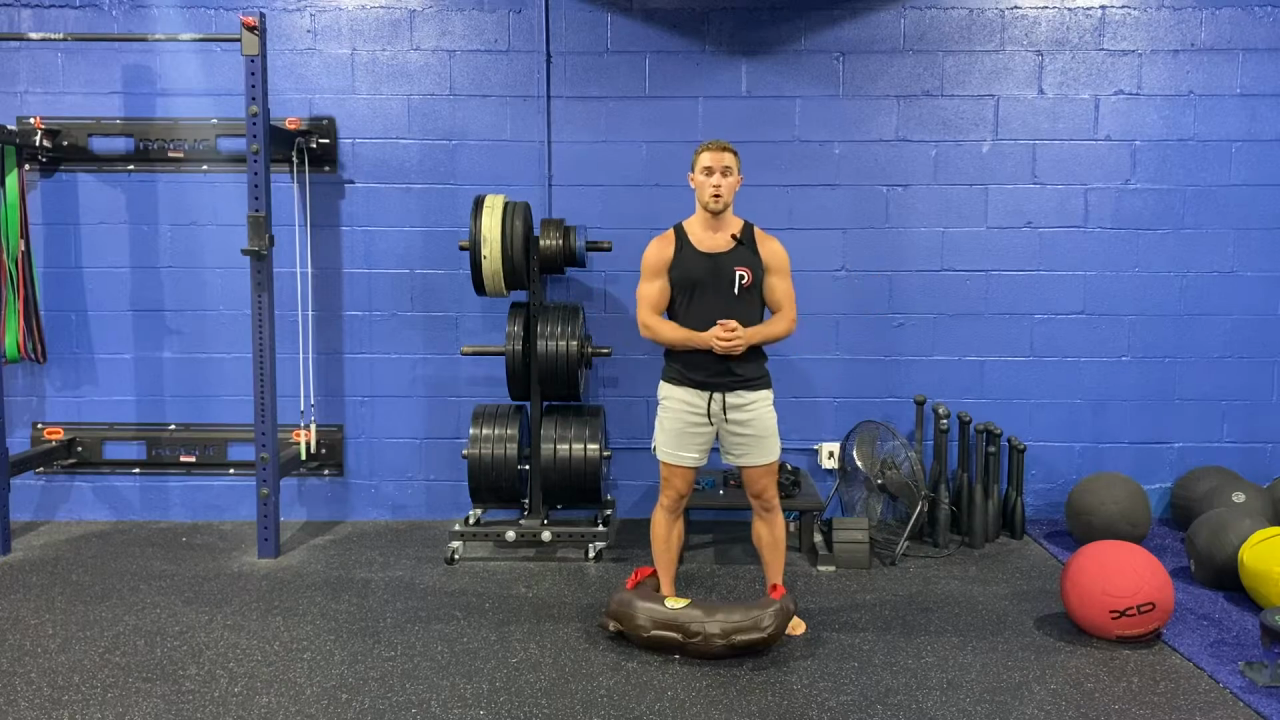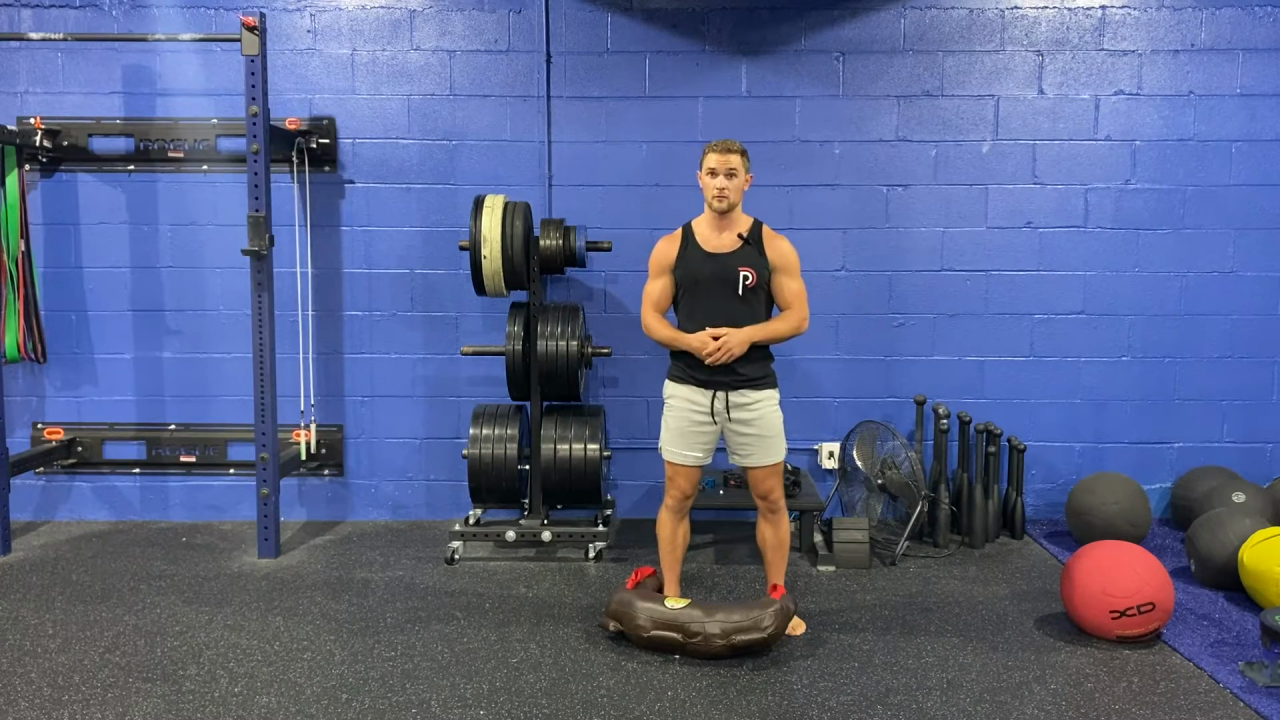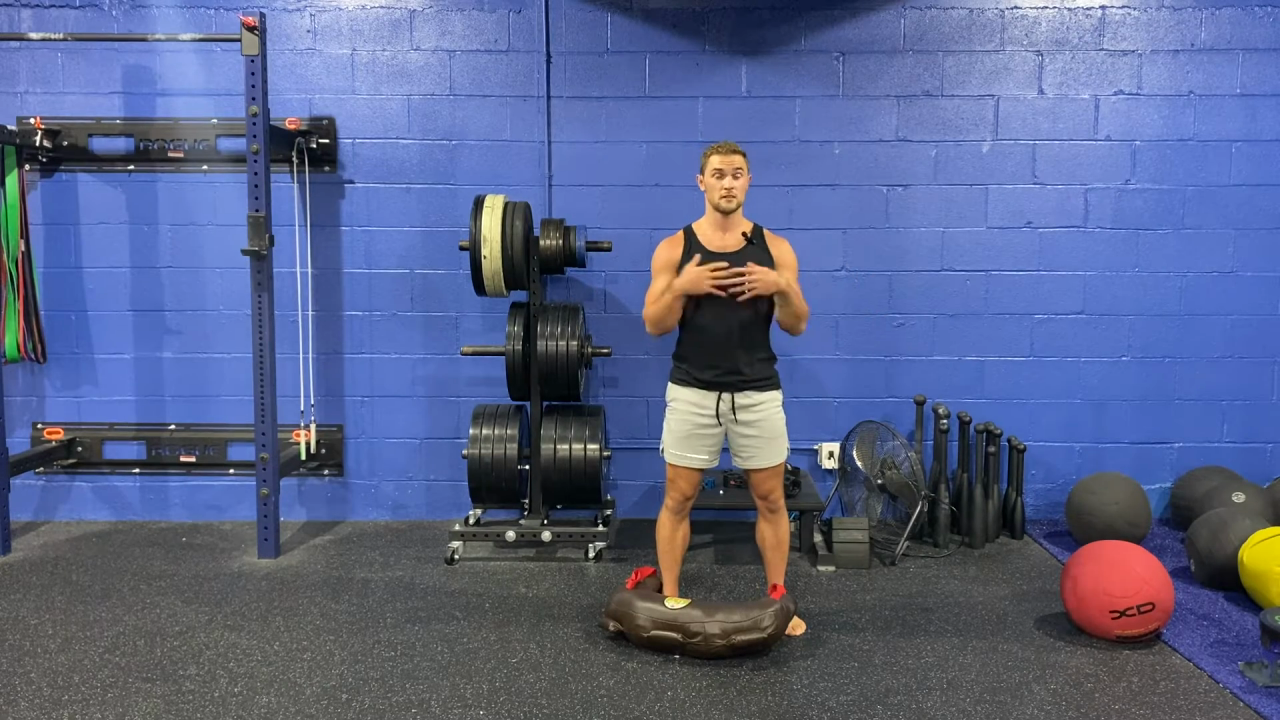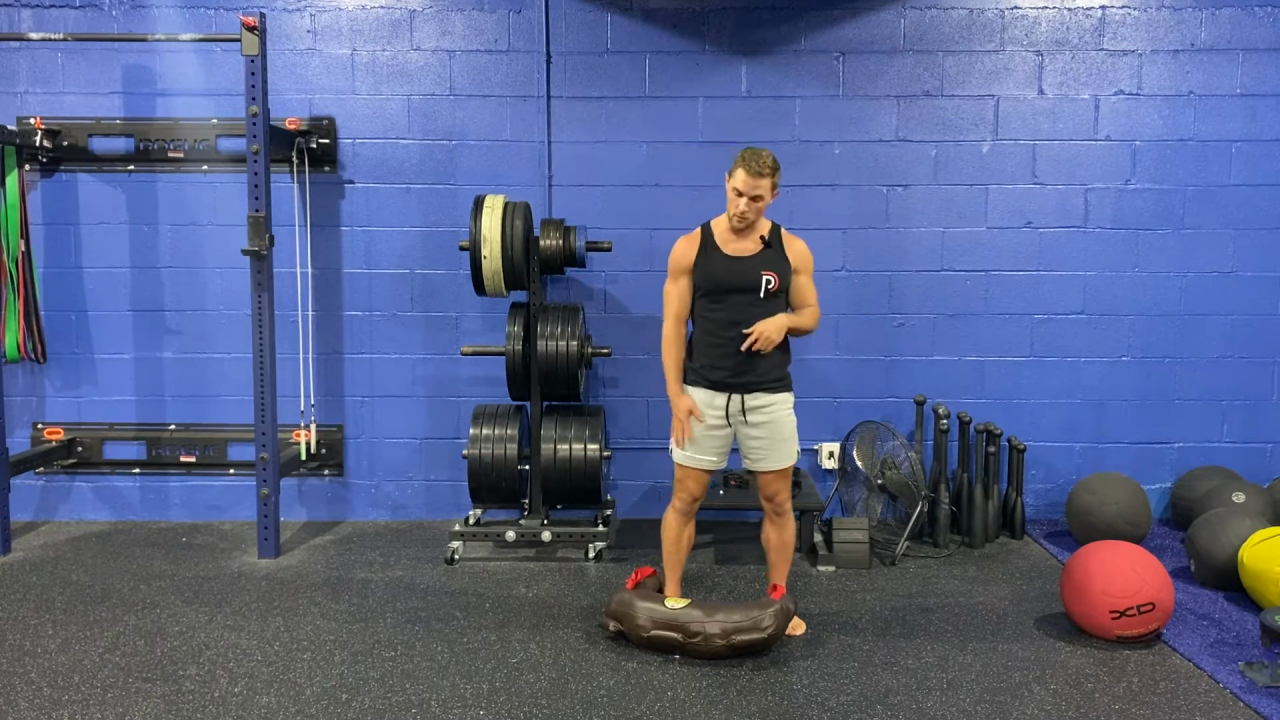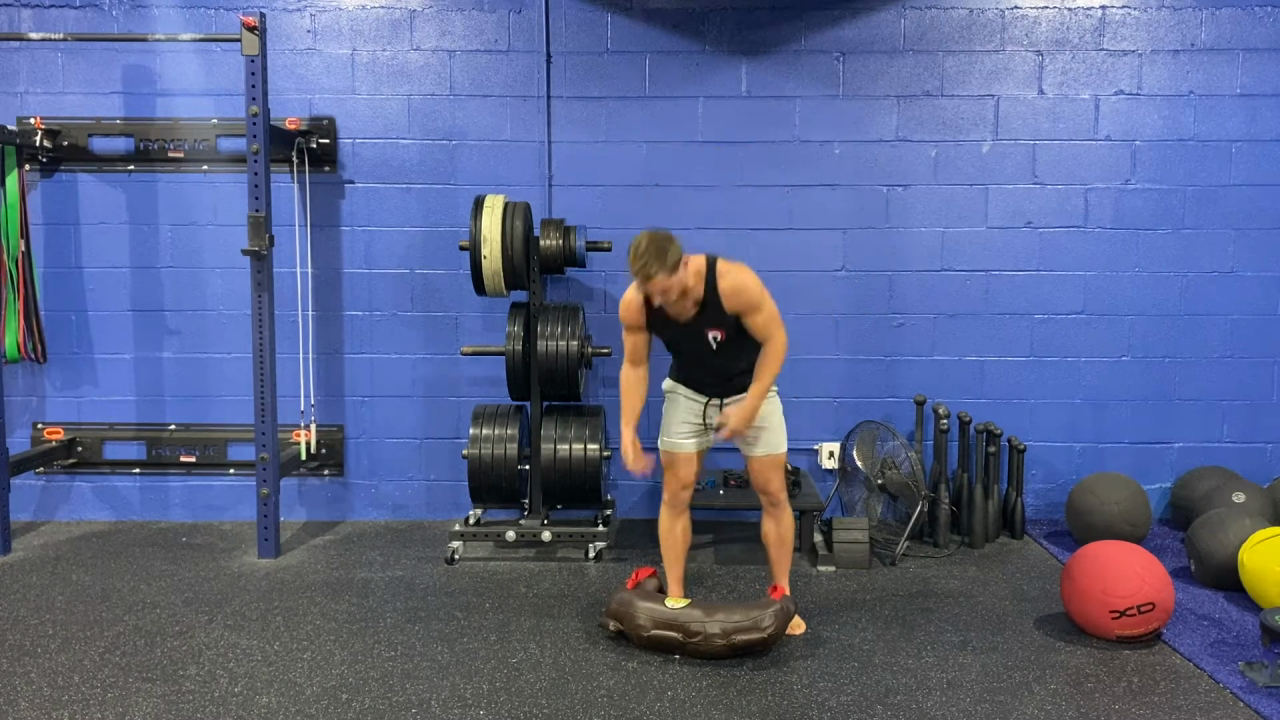
dt=1s
person 1, frame 1
left shoulder: (765, 246)
right shoulder: (664, 247)
left elbow: (786, 317)
right elbow: (647, 320)
left wrist: (746, 337)
right wrist: (705, 339)
left hip: (749, 390)
right hip: (683, 390)
left knee: (765, 498)
right knee: (672, 496)
right ankle: (666, 599)
person 1, frame 2
left shoulder: (773, 246)
right shoulder: (671, 246)
left elbow: (798, 317)
right elbow: (650, 317)
left wrist: (746, 335)
right wrist: (689, 340)
left hip: (754, 390)
right hip: (688, 389)
left knee: (770, 499)
right knee: (677, 497)
right ankle: (671, 599)
person 1, frame 3
left shoulder: (775, 247)
right shoulder: (673, 248)
left elbow: (797, 324)
right elbow: (653, 324)
left wrist: (782, 287)
right wrist: (682, 287)
left hip: (758, 392)
right hip: (692, 392)
left knee: (771, 499)
right knee: (678, 499)
right ankle: (669, 599)
person 1, frame 4
left shoulder: (792, 249)
right shoulder: (690, 246)
left elbow: (811, 314)
right elbow: (674, 323)
left wrist: (785, 319)
right wrist: (676, 393)
left hip: (770, 396)
right hip: (704, 395)
left knee: (778, 502)
right knee: (685, 499)
right ankle: (671, 599)
person 1, frame 5
left shoulder: (736, 284)
right shoulder: (634, 303)
left elbow: (775, 341)
right elbow: (635, 365)
left wrist: (751, 405)
right wrist: (628, 431)
left hip: (747, 395)
right hip: (686, 392)
left knee: (773, 493)
right knee: (675, 492)
right ankle: (674, 598)
